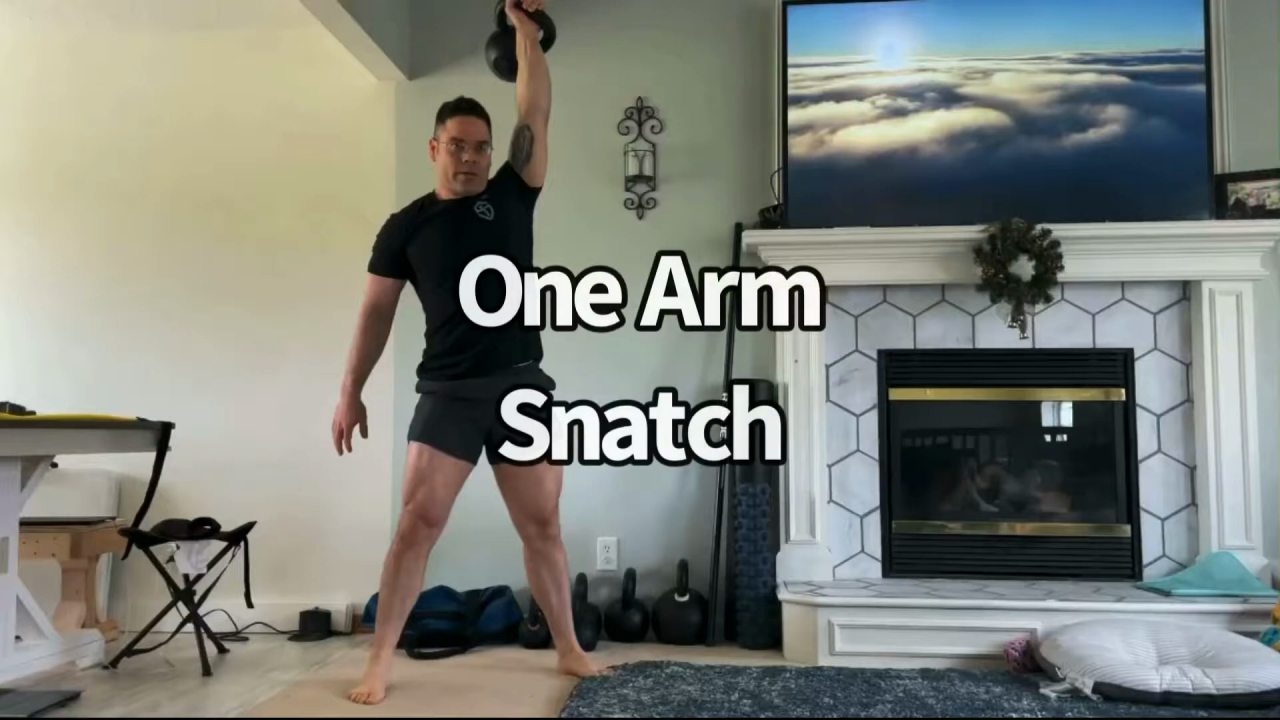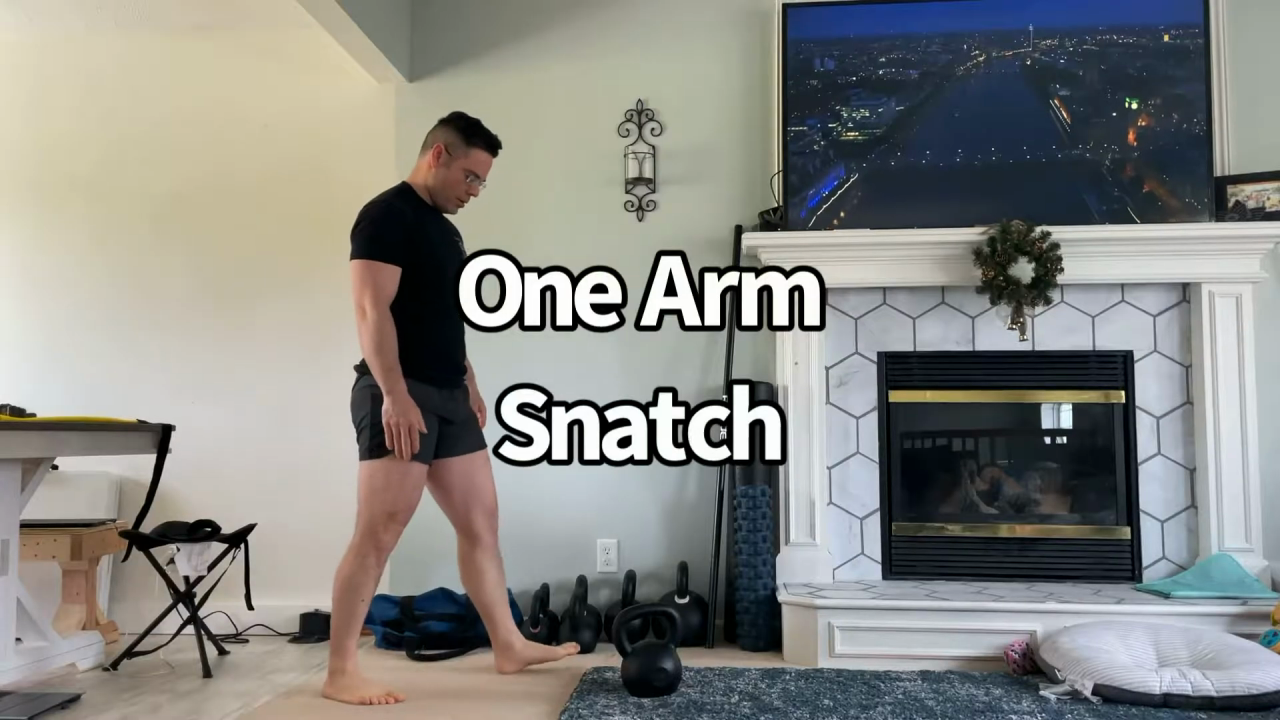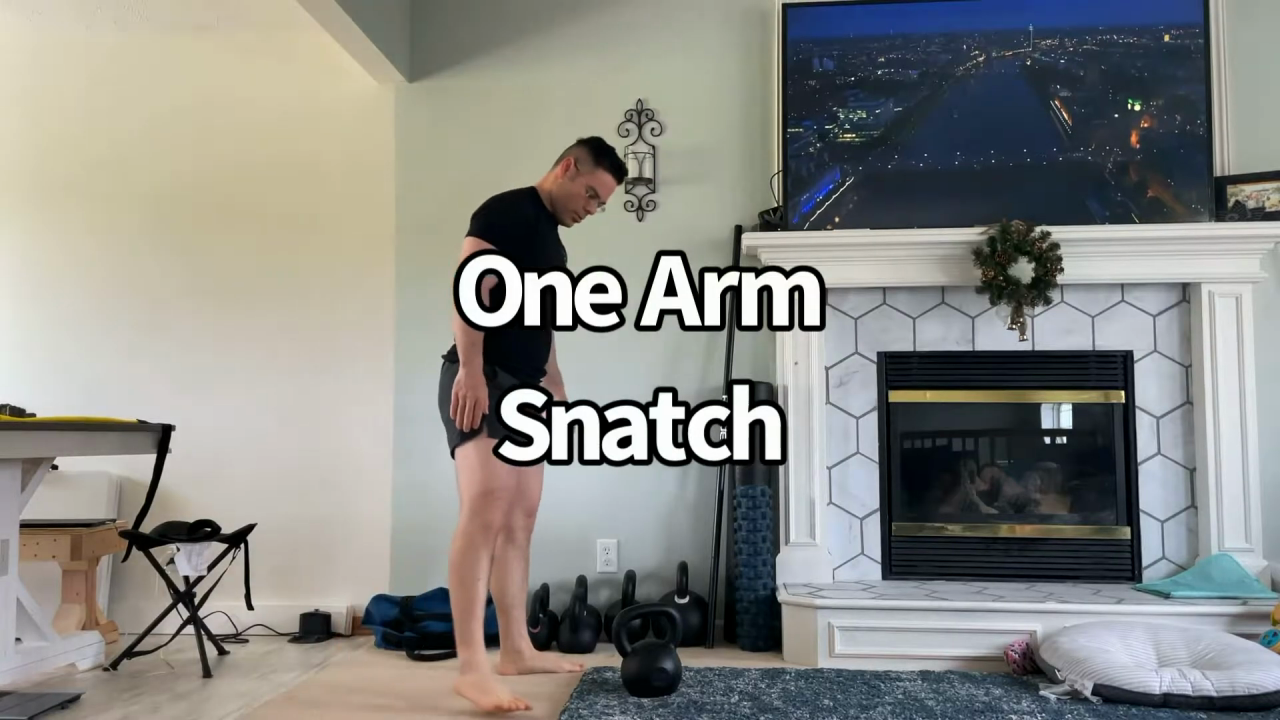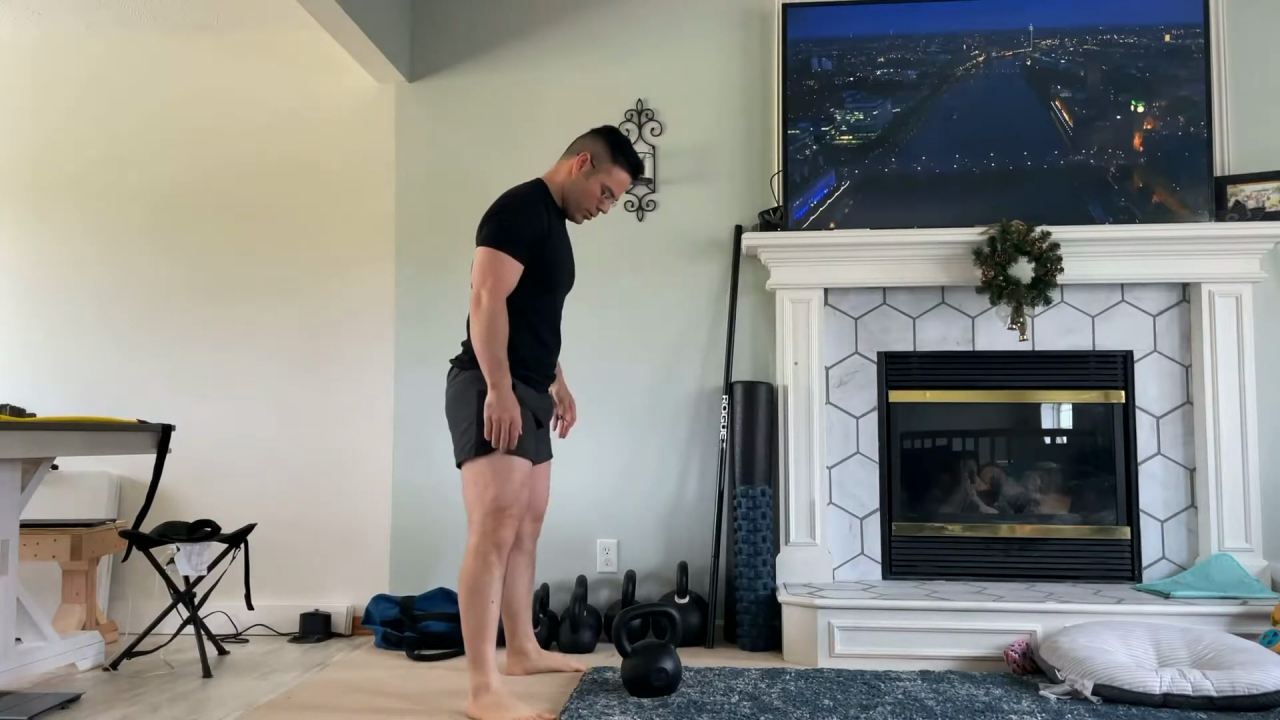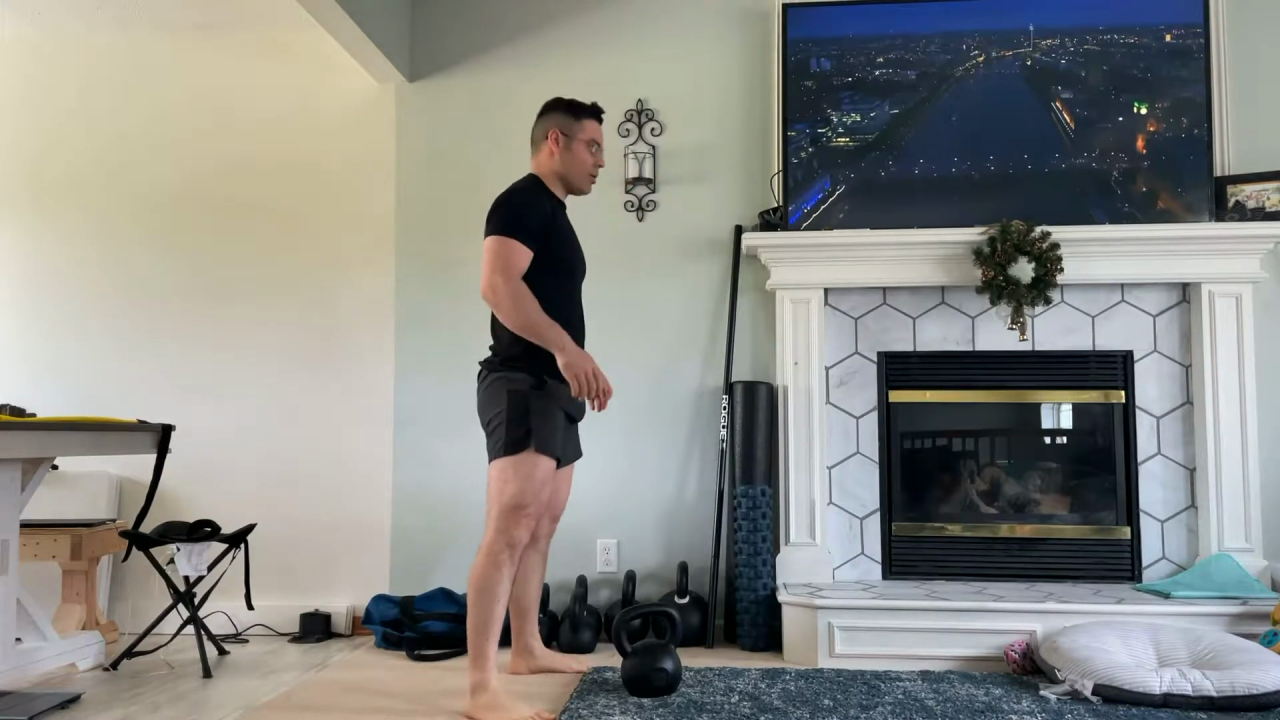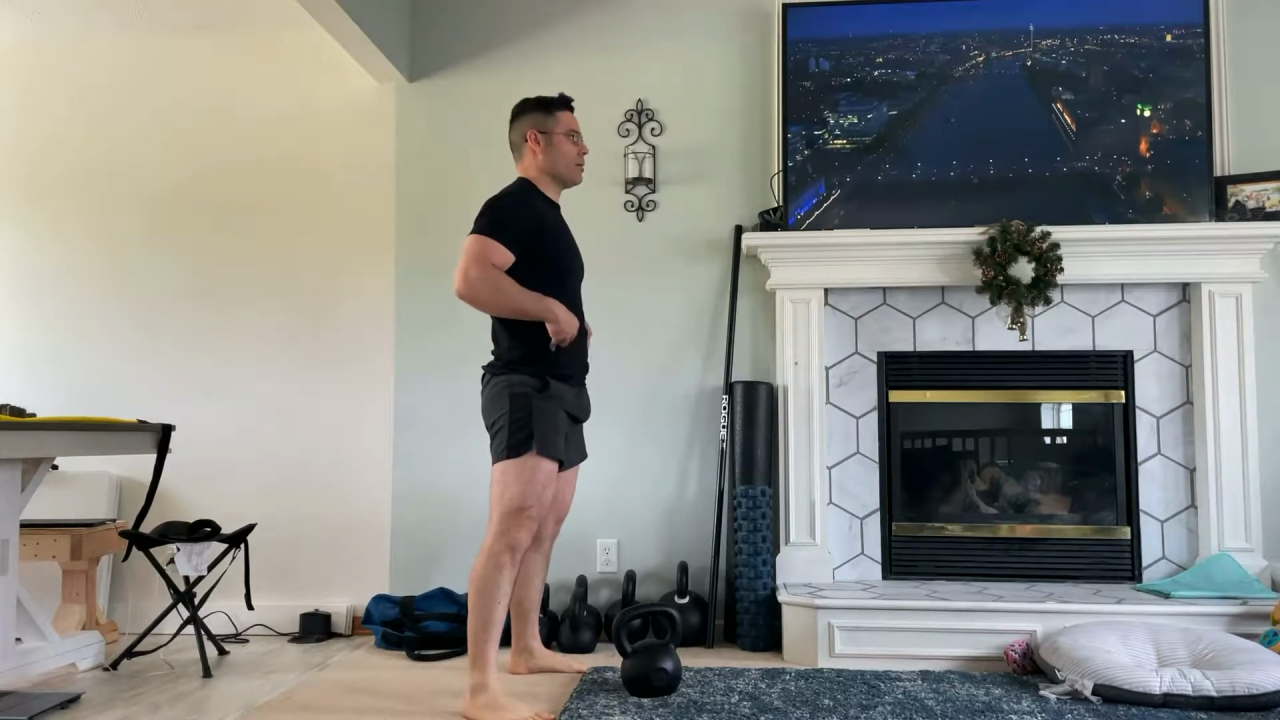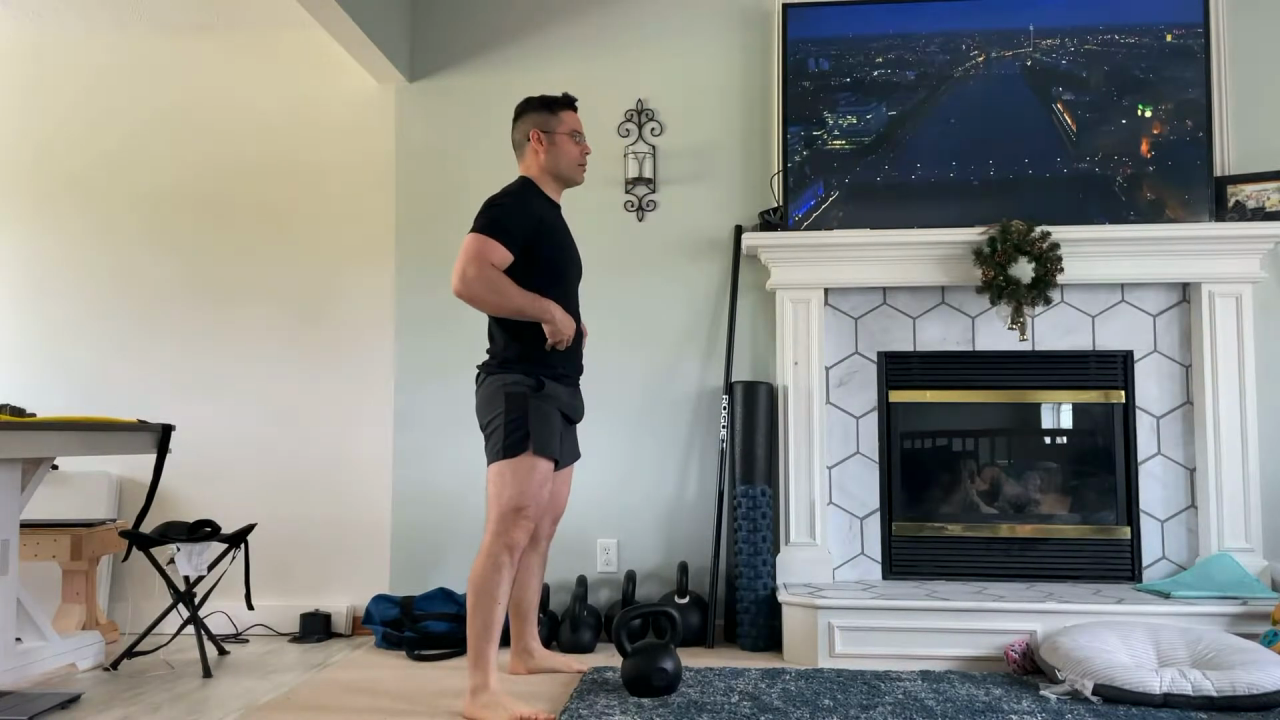
dt=0.7s
person 1, frame 1
left shoulder: (511, 195)
right shoulder: (406, 225)
left elbow: (536, 115)
right elbow: (376, 310)
right wrist: (350, 392)
left hip: (520, 385)
right hip: (447, 392)
left knee: (542, 525)
right knee: (417, 524)
left ankle: (569, 649)
right ankle: (379, 661)
person 1, frame 2
left shoulder: (444, 229)
right shoulder: (386, 216)
right elbow: (370, 311)
left wrist: (470, 383)
right wrist: (394, 394)
left hip: (447, 398)
right hip: (401, 398)
left knee: (482, 522)
right knee: (378, 534)
left ankle: (509, 645)
right ankle: (341, 671)
person 1, frame 3
left shoulder: (551, 239)
right shoulder: (507, 211)
right elbow: (469, 289)
left wrist: (556, 388)
right wrist: (470, 368)
left hip: (522, 388)
right hip: (482, 382)
left knee: (519, 521)
right knee: (486, 512)
left ankle: (516, 648)
right ankle: (472, 666)
person 1, frame 4
left shoulder: (554, 223)
right shoulder: (519, 209)
right elbow: (487, 302)
left wrist: (558, 384)
right wrist: (498, 390)
left hip: (529, 396)
right hip: (492, 394)
left knee: (526, 528)
right knee: (493, 534)
left ankle: (524, 649)
person 1, frame 5
left shoulder: (553, 211)
right shoulder: (523, 201)
right elbow: (498, 286)
left wrist: (578, 365)
right wrist: (566, 350)
left hip: (551, 390)
right hip: (523, 387)
left knee: (540, 527)
right knee: (509, 531)
left ankle: (528, 649)
person 1, frame 6
left shoulder: (548, 214)
right shoulder: (513, 204)
right elbow: (471, 279)
left wrist: (573, 321)
right wrist: (550, 310)
left hip: (560, 390)
right hip: (526, 388)
left knee: (544, 529)
right knee: (512, 532)
left ankle: (527, 649)
person 1, frame 7
left shoulder: (548, 214)
right shoulder: (513, 204)
right elbow: (469, 278)
left wrist: (571, 322)
right wrist: (548, 311)
left hip: (554, 390)
right hip: (520, 387)
left knee: (541, 528)
right knee: (509, 532)
left ankle: (527, 649)
